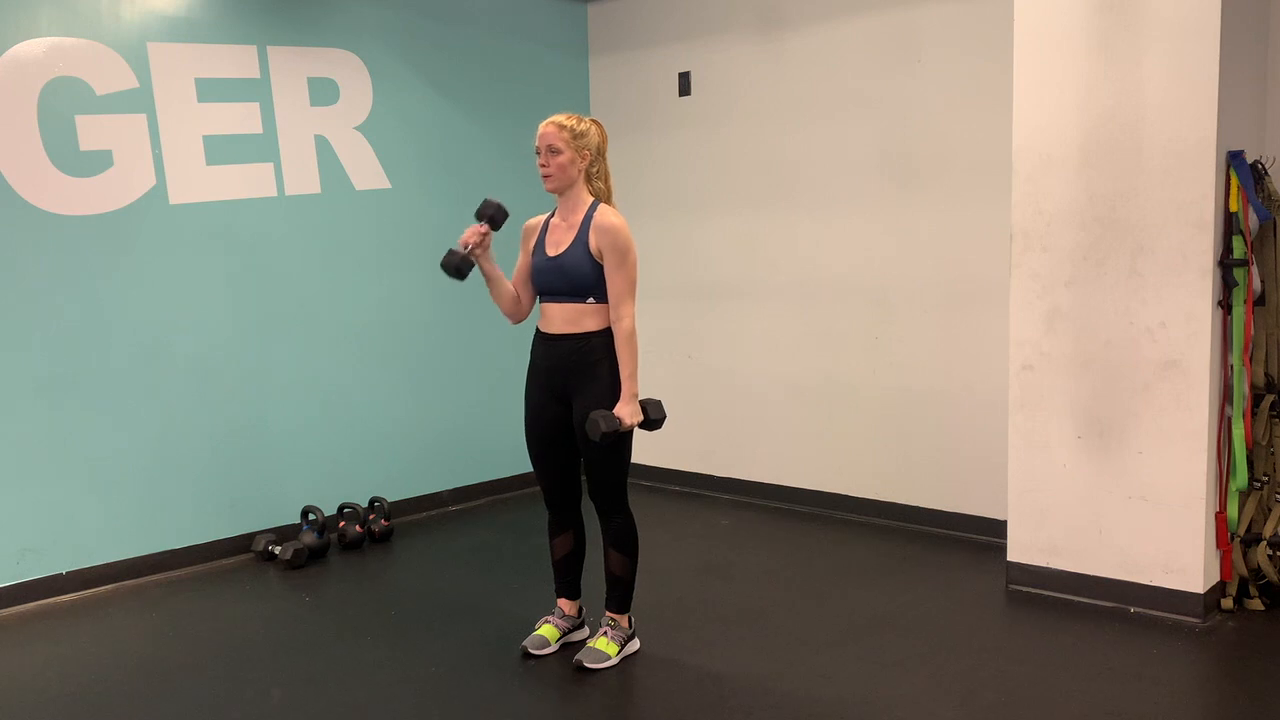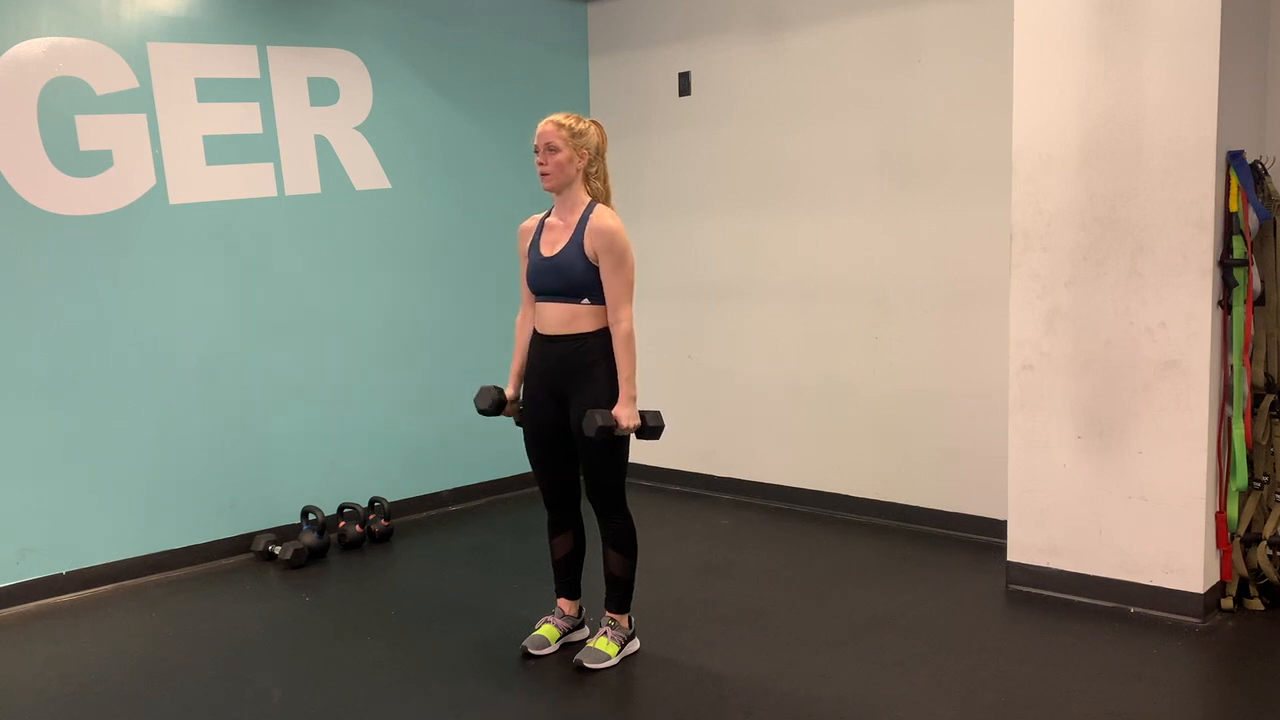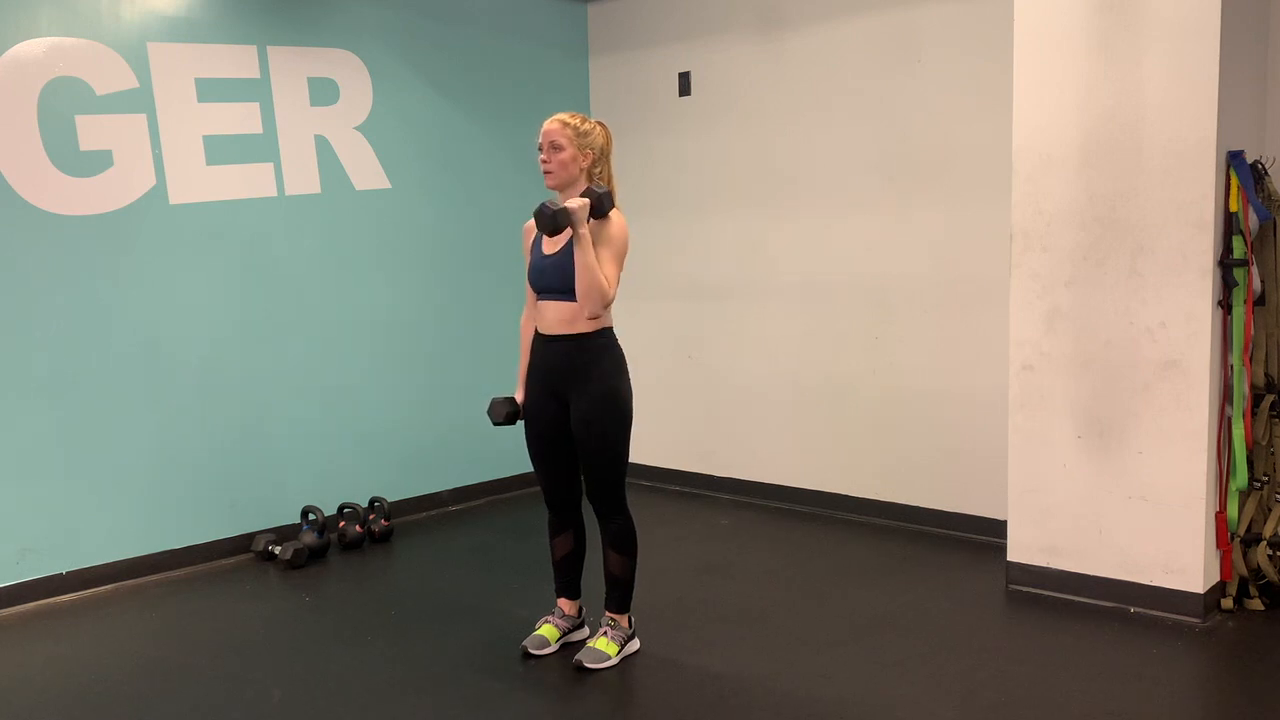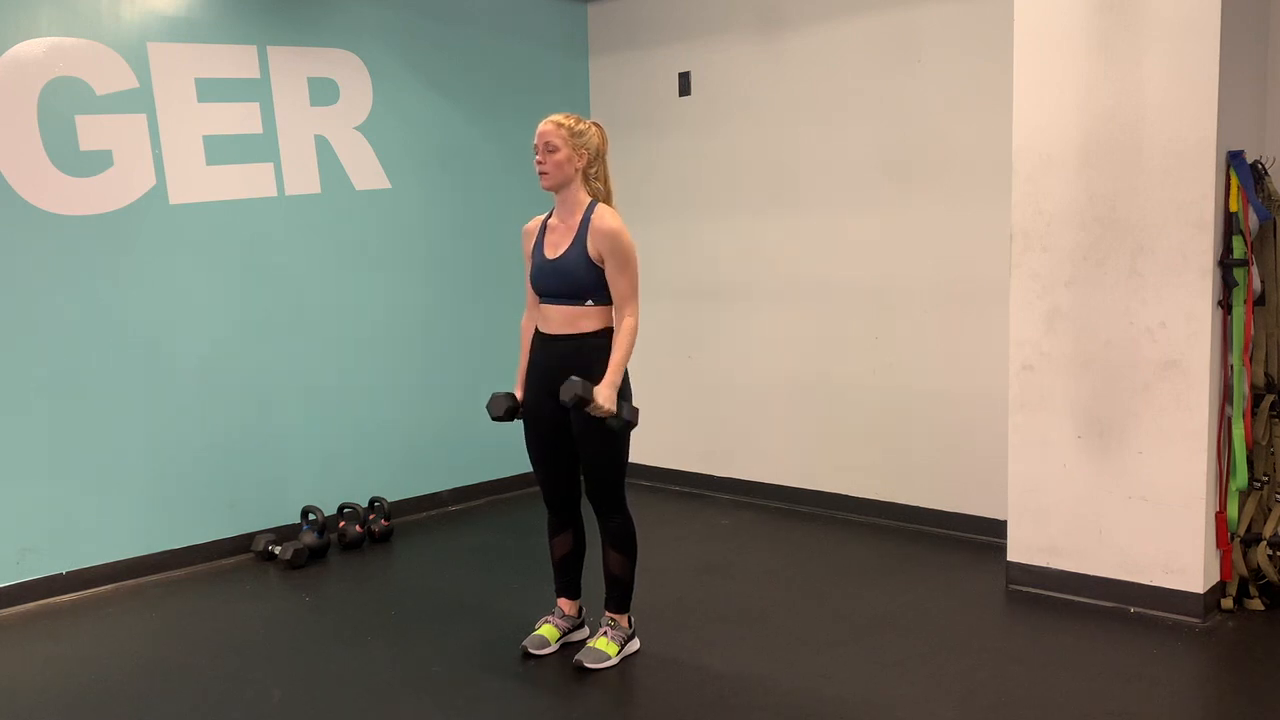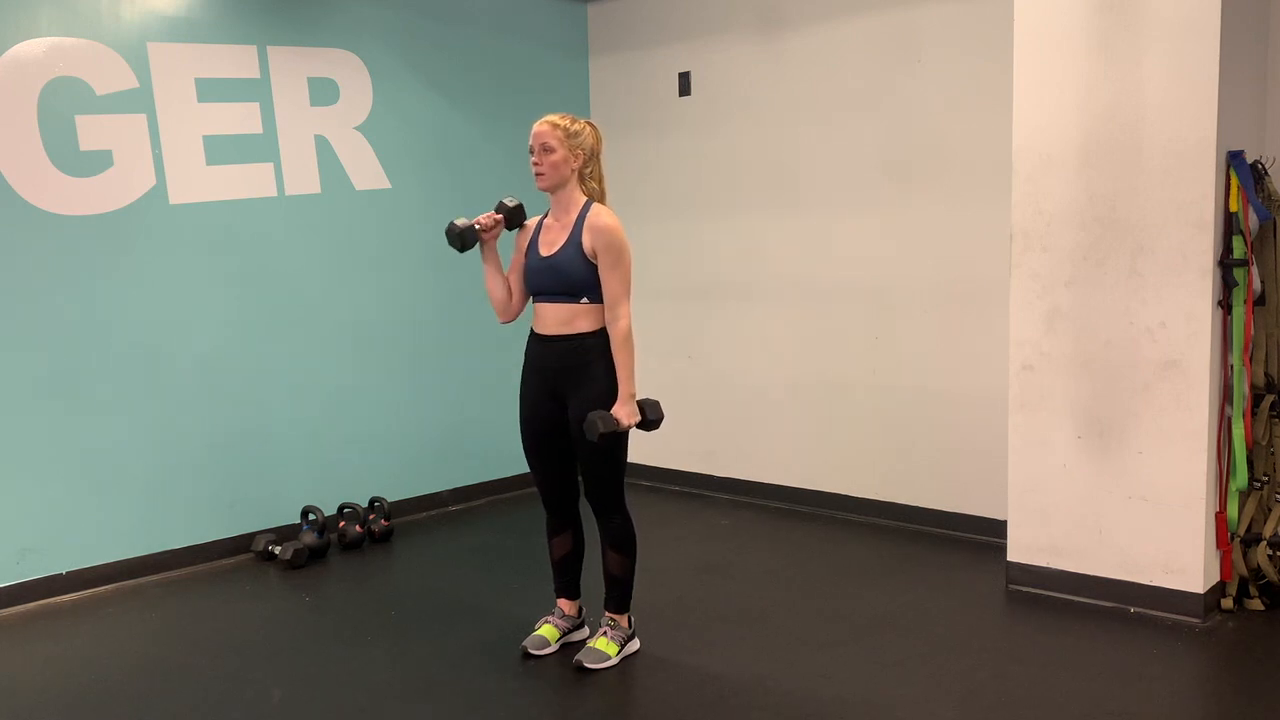
dt=1s
person 1, frame 1
left shoulder: (607, 225)
right shoulder: (534, 228)
left elbow: (624, 316)
right elbow: (517, 307)
left wrist: (629, 394)
right wrist: (483, 260)
left hip: (595, 368)
right hip: (545, 368)
left knee: (608, 499)
right knee: (557, 498)
left ankle: (618, 624)
right ankle: (566, 611)
person 1, frame 2
left shoulder: (603, 226)
right shoulder: (531, 230)
left elbow: (622, 318)
left wrist: (627, 396)
right wrist: (514, 379)
left hip: (592, 368)
right hip: (543, 371)
left knee: (607, 500)
right knee: (557, 499)
left ankle: (620, 624)
right ankle: (567, 611)
person 1, frame 3
left shoulder: (607, 222)
right shoulder: (534, 228)
left elbow: (594, 304)
right elbow: (531, 311)
left wrist: (581, 231)
right wrist: (521, 382)
left hip: (594, 367)
right hip: (546, 369)
left knee: (607, 500)
right knee: (558, 499)
left ankle: (619, 624)
right ankle: (567, 611)
person 1, frame 4
left shoulder: (605, 225)
right shoulder: (533, 231)
left elbow: (627, 315)
left wrist: (610, 382)
right wrist: (520, 381)
left hip: (592, 367)
right hip: (545, 370)
left knee: (606, 500)
right knee: (557, 499)
left ankle: (619, 623)
right ankle: (567, 612)
person 1, frame 5
left shoulder: (601, 224)
right shoulder: (529, 230)
left elbow: (619, 316)
right elbow: (506, 309)
left wrist: (626, 395)
right wrist: (488, 249)
left hip: (590, 369)
right hip: (539, 368)
left knee: (604, 500)
right knee: (555, 499)
left ankle: (619, 624)
right ankle: (567, 611)
